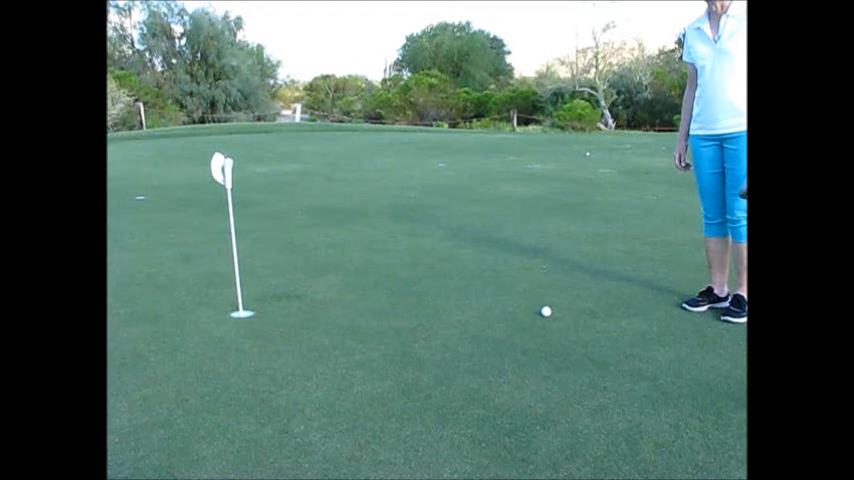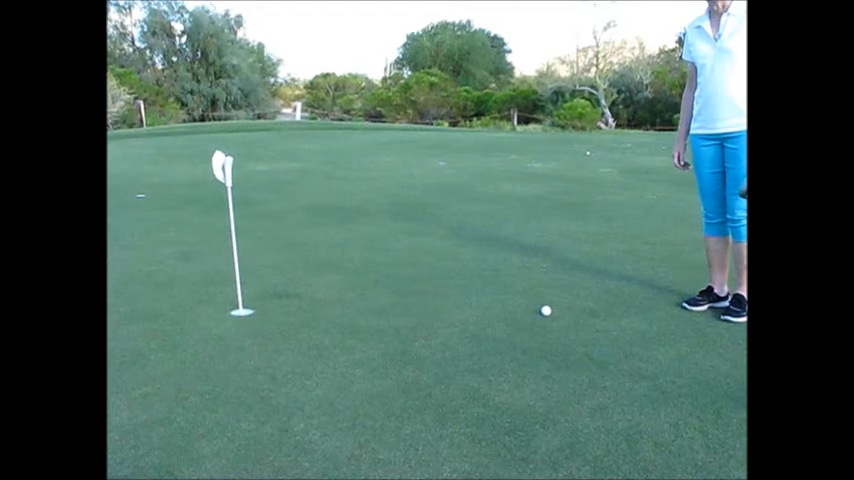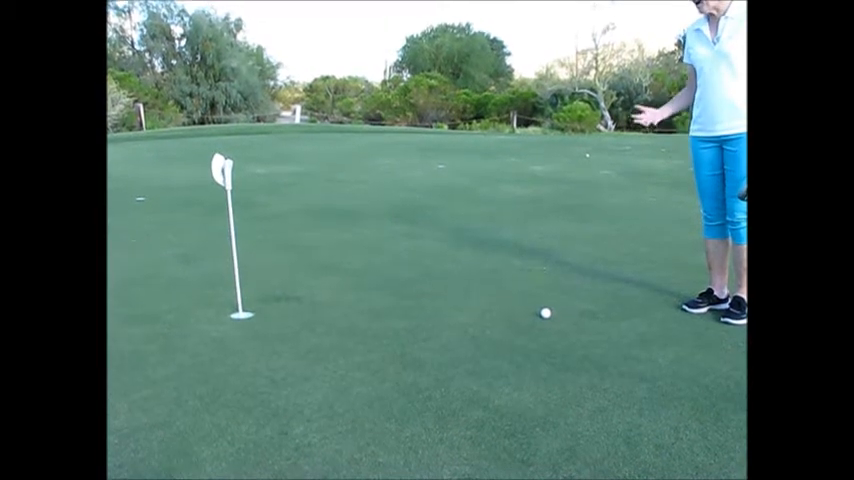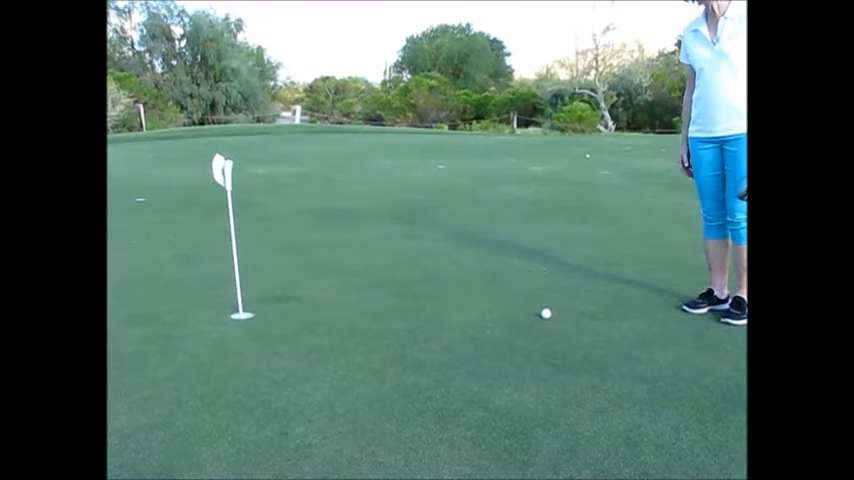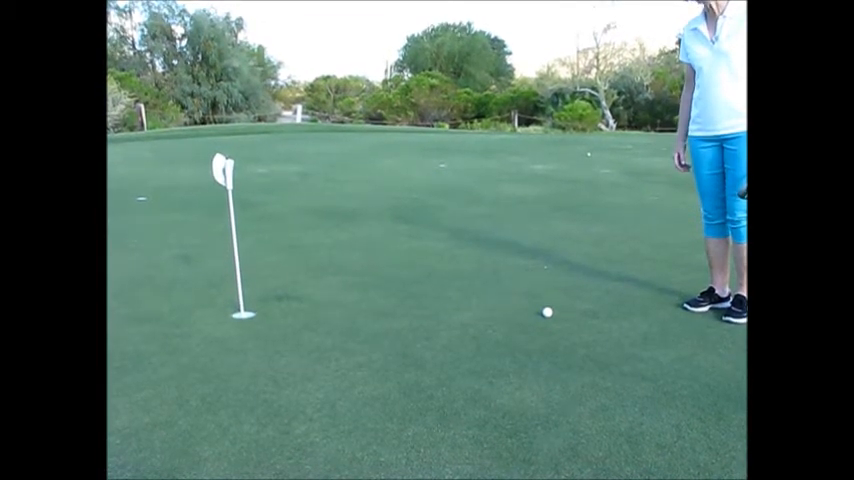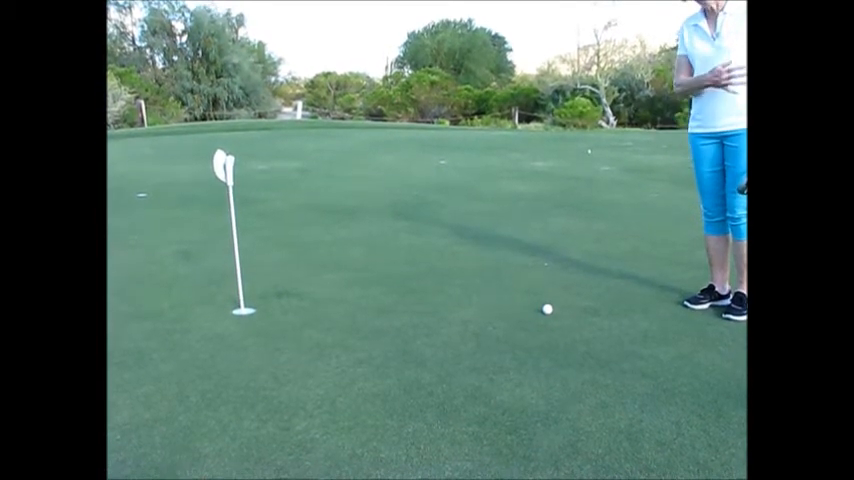
dt=0.7s
person 1, frame 1
right shoulder: (693, 31)
right wrist: (682, 138)
left hip: (741, 130)
right hip: (704, 134)
left knee: (739, 214)
right knee: (712, 215)
left ankle: (742, 294)
right ankle: (717, 289)
person 1, frame 2
right shoulder: (693, 30)
right wrist: (681, 137)
left hip: (741, 129)
right hip: (704, 133)
left knee: (739, 213)
right knee: (713, 214)
left ankle: (742, 293)
right ankle: (717, 289)
person 1, frame 3
right shoulder: (693, 32)
right wrist: (659, 112)
left hip: (741, 131)
right hip: (703, 135)
left knee: (739, 216)
right knee: (712, 216)
left ankle: (742, 295)
right ankle: (717, 290)
person 1, frame 4
right shoulder: (691, 33)
right wrist: (684, 141)
left hip: (741, 132)
right hip: (703, 136)
left knee: (739, 216)
right knee: (712, 217)
left ankle: (742, 295)
right ankle: (717, 291)
person 1, frame 5
right shoulder: (690, 31)
right wrist: (680, 139)
left hip: (740, 131)
right hip: (703, 135)
left knee: (739, 215)
right knee: (712, 215)
left ankle: (742, 294)
right ankle: (719, 290)
person 1, frame 6
right shoulder: (688, 28)
right elbow: (679, 84)
right wrist: (709, 80)
left hip: (742, 128)
right hip: (702, 131)
left knee: (739, 212)
right knee: (713, 212)
left ankle: (743, 291)
right ankle: (719, 287)
